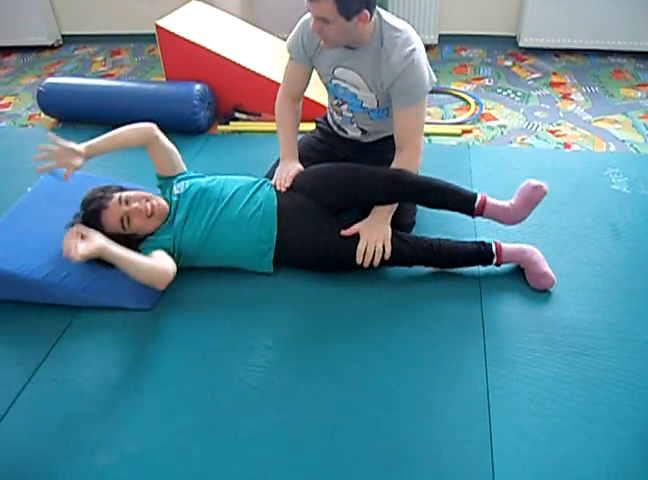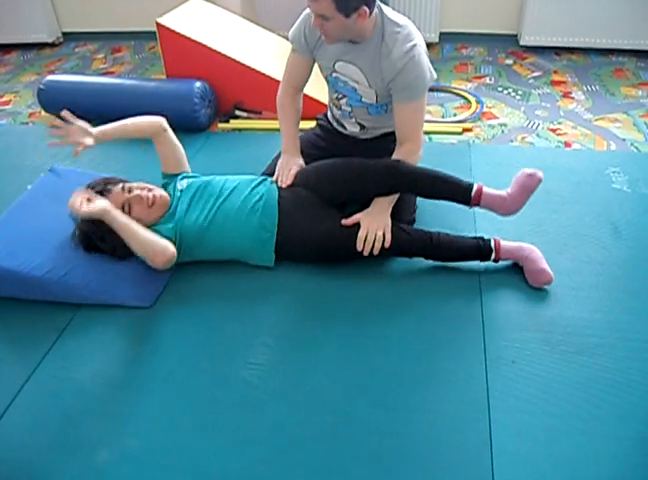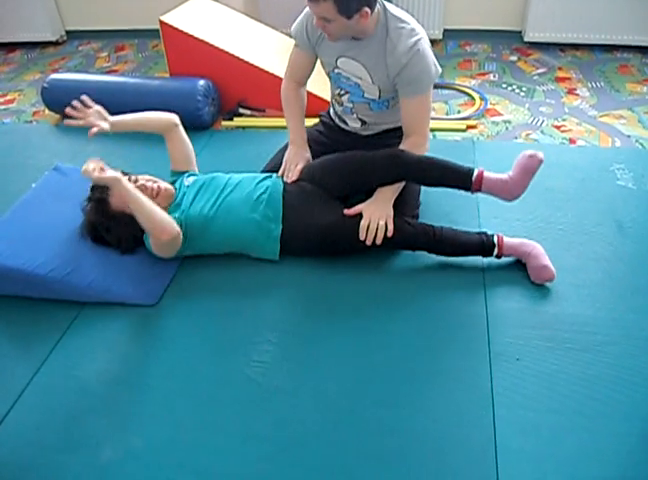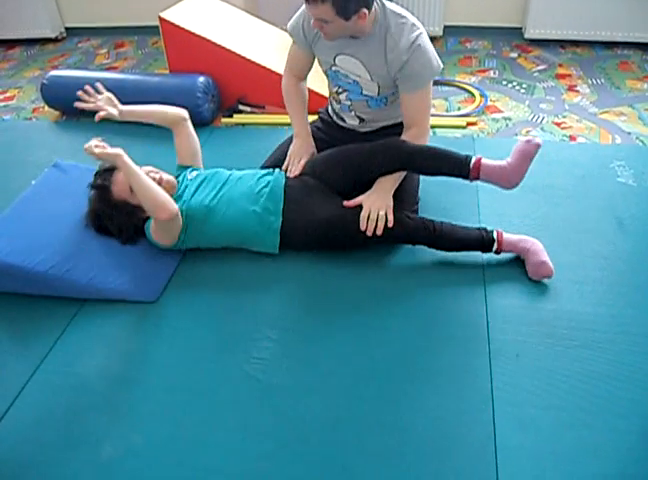
dt=0.1s
person 1, frame 1
left shoulder: (173, 186)
right shoulder: (157, 245)
left elbow: (148, 131)
right elbow: (162, 276)
left wrist: (82, 152)
right wrist: (101, 247)
left hip: (289, 193)
right hip: (291, 244)
left knee: (392, 181)
right knee: (400, 249)
left ankle: (498, 207)
right ankle: (504, 253)
person 1, frame 2
left shoulder: (176, 180)
right shoulder: (153, 248)
left elbow: (158, 125)
right elbow: (164, 253)
left wrist: (97, 134)
right wrist: (107, 214)
left hip: (287, 190)
right hip: (289, 238)
left knee: (389, 172)
right knee: (400, 241)
left ankle: (496, 197)
right ankle: (503, 249)
person 1, frame 3
left shoulder: (182, 177)
right shoulder: (161, 237)
left elbow: (170, 121)
right elbow: (167, 232)
left wrist: (111, 122)
right wrist: (112, 185)
left hip: (292, 185)
right hip: (296, 231)
left knee: (392, 162)
right knee: (403, 233)
left ankle: (498, 182)
right ankle: (506, 246)
person 1, frame 4
left shoulder: (184, 174)
right shoulder: (161, 231)
left elbow: (180, 117)
right elbow: (162, 207)
left wrist: (120, 111)
right wrist: (118, 155)
left hip: (294, 182)
right hip: (295, 226)
left knee: (390, 150)
right knee: (403, 227)
left ankle: (496, 170)
right ankle: (505, 242)
person 2, frame 1
left shoulder: (405, 54)
right shoulder: (309, 30)
left elbow: (409, 151)
right elbow: (288, 98)
left wrist: (381, 218)
right wrist: (288, 158)
left hip: (386, 142)
right hip: (335, 133)
left knee: (394, 224)
person 2, frame 2
left shoulder: (405, 49)
right shoulder: (312, 23)
left elbow: (410, 145)
right elbow: (290, 90)
left wrist: (381, 208)
right wrist: (291, 152)
left hip: (387, 140)
right hip: (334, 131)
left knee: (392, 224)
person 2, frame 3
left shoulder: (409, 45)
right shoulder: (314, 21)
left elbow: (416, 137)
right elbow: (293, 83)
left wrist: (383, 198)
right wrist: (297, 145)
left hip: (390, 135)
right hip: (337, 127)
left knee: (394, 219)
person 2, frame 4
left shoulder: (409, 41)
left elbow: (417, 130)
right elbow: (293, 78)
left wrist: (383, 189)
right wrist: (302, 137)
left hip: (389, 133)
right hip: (335, 124)
